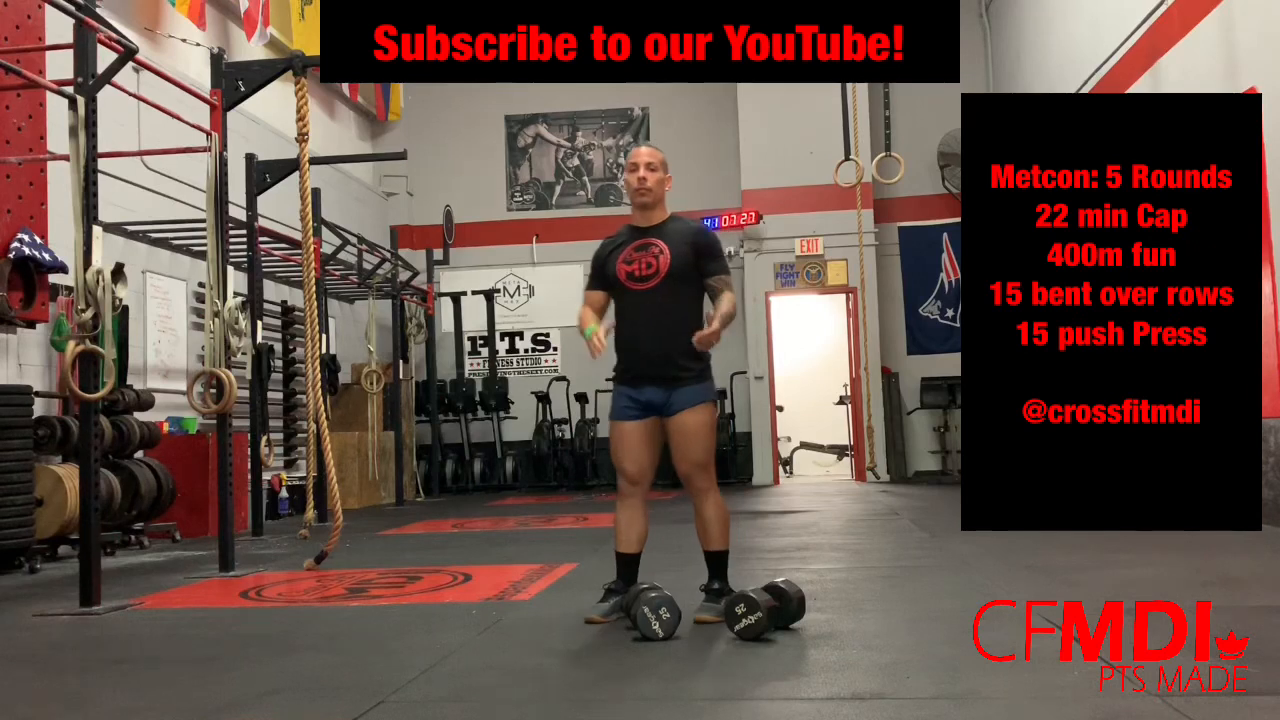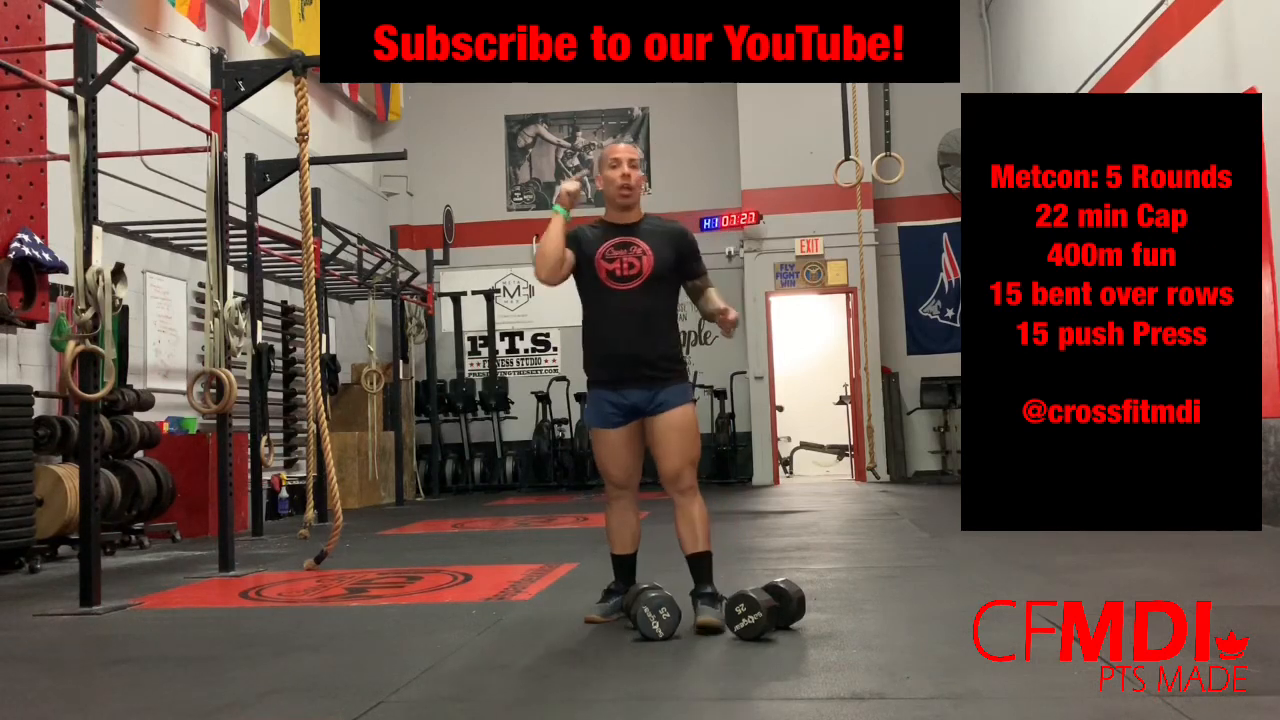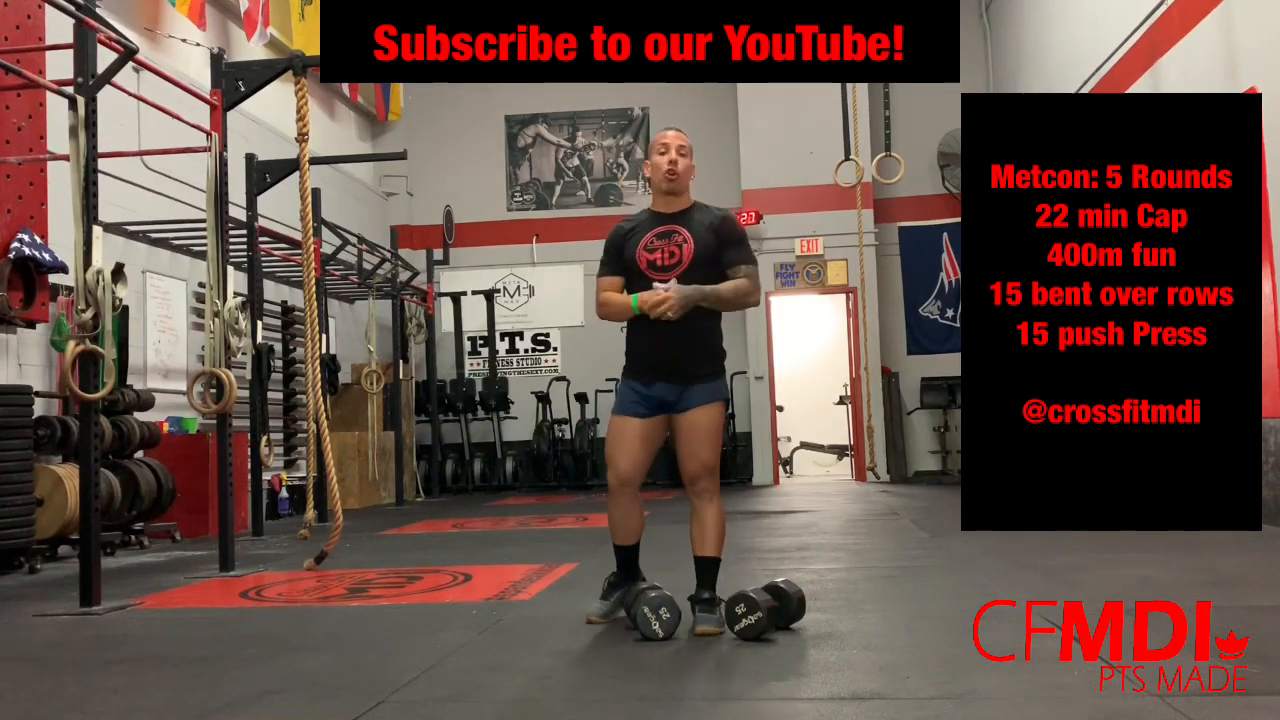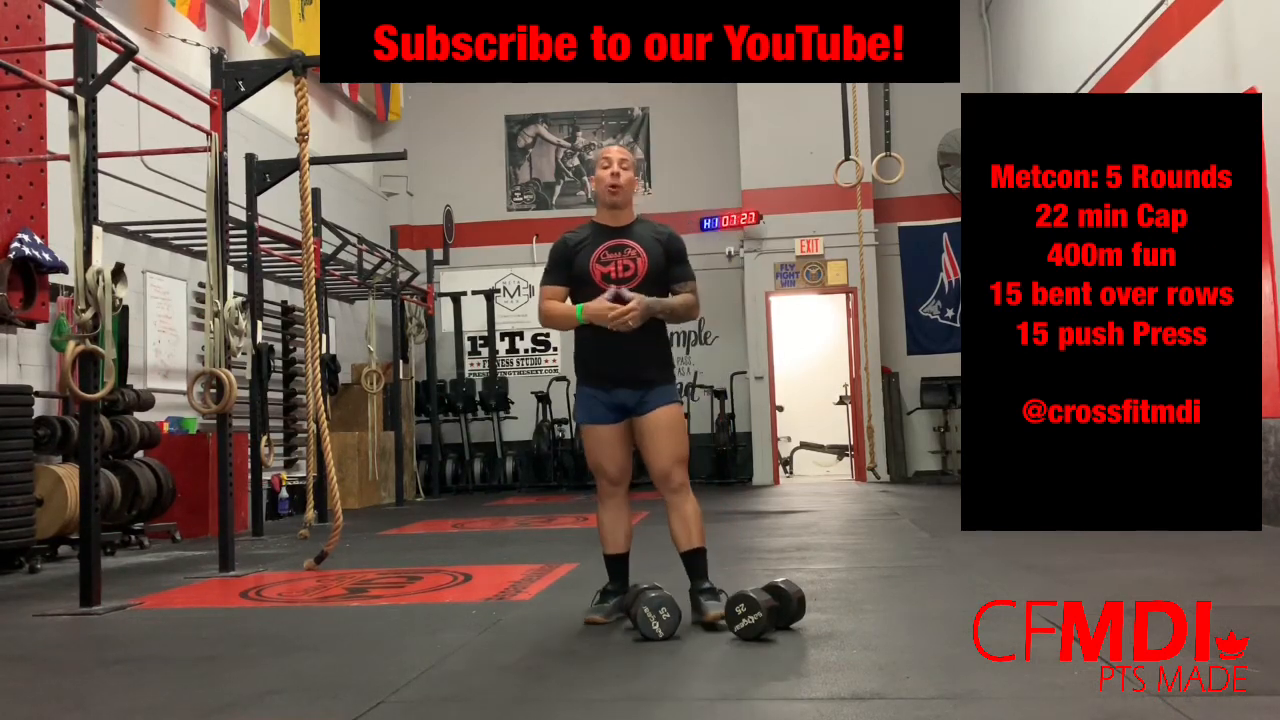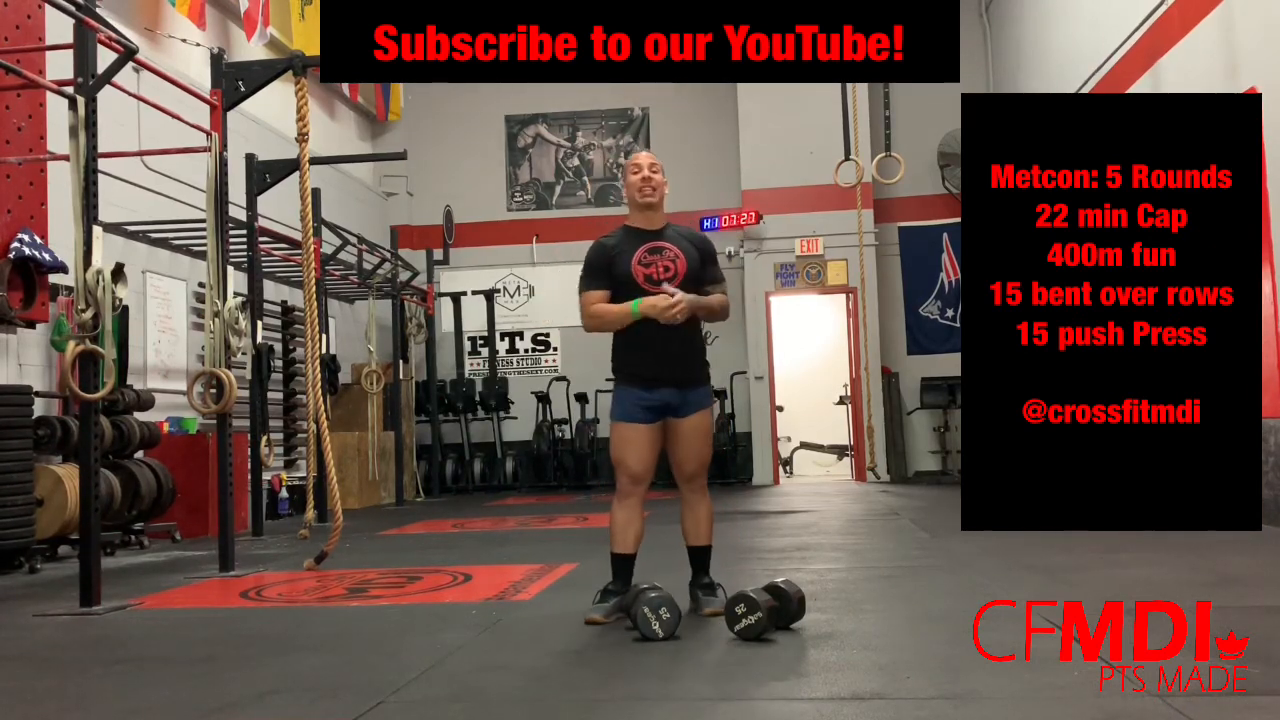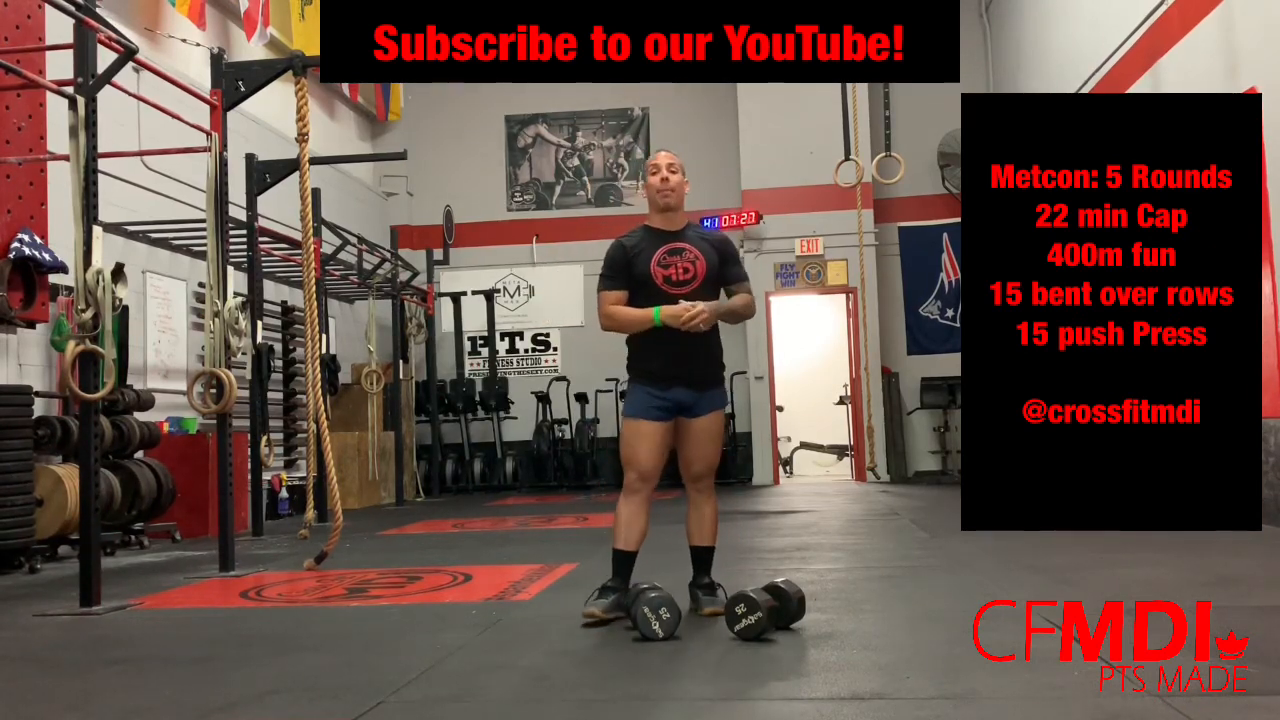
dt=0.7s
person 1, frame 1
left shoulder: (695, 236)
right shoulder: (610, 249)
left elbow: (725, 294)
right elbow: (592, 307)
left wrist: (717, 324)
right wrist: (593, 332)
left hip: (687, 382)
right hip: (631, 385)
left knee: (700, 481)
right knee: (629, 484)
left ankle: (718, 586)
right ankle: (623, 586)
person 1, frame 2
left shoulder: (673, 235)
right shoulder: (582, 238)
left elbow: (701, 289)
right elbow: (547, 274)
left wrist: (720, 311)
right wrist: (561, 211)
left hip: (666, 382)
right hip: (608, 387)
left knee: (682, 482)
right knee: (619, 488)
left ankle: (705, 591)
right ankle: (623, 587)
person 1, frame 3
left shoulder: (719, 224)
right shoulder: (625, 233)
left elbow: (750, 289)
right elbow: (604, 303)
left wrist: (696, 296)
right wrist: (642, 301)
left hip: (700, 380)
right hip: (639, 380)
left knee: (702, 485)
right knee: (620, 481)
left ankle: (706, 596)
right ankle: (625, 575)
person 1, frame 4
left shoulder: (663, 239)
right shoulder: (570, 245)
left elbow: (690, 305)
right elbow: (548, 312)
left wrist: (652, 308)
right wrist: (585, 314)
left hip: (655, 384)
right hip: (598, 389)
left knee: (674, 481)
right knee: (611, 486)
left ankle: (702, 586)
right ankle: (617, 588)
person 1, frame 5
left shoulder: (695, 242)
right shoulder: (606, 248)
left elbow: (723, 306)
right elbow: (590, 317)
left wrist: (695, 303)
right wrist: (643, 306)
left hip: (691, 384)
right hip: (635, 388)
left knee: (694, 482)
right knee: (630, 485)
left ankle: (701, 581)
right ankle: (619, 587)
person 1, frame 6
left shoulder: (715, 243)
right shoulder: (626, 249)
left elbow: (747, 304)
right elbow: (608, 315)
left wrist: (717, 308)
right wrist: (666, 312)
left hip: (704, 384)
right hip: (649, 385)
left knee: (701, 482)
right knee: (637, 482)
left ankle: (702, 582)
right ankle: (617, 586)
